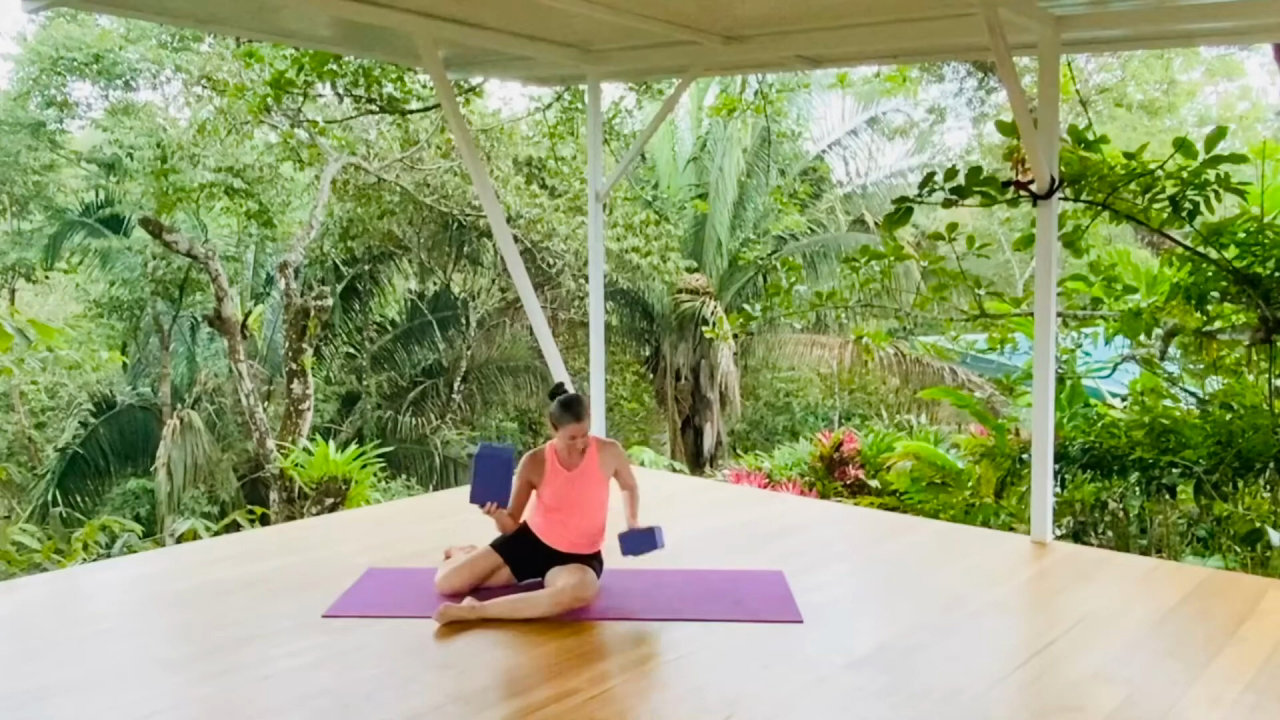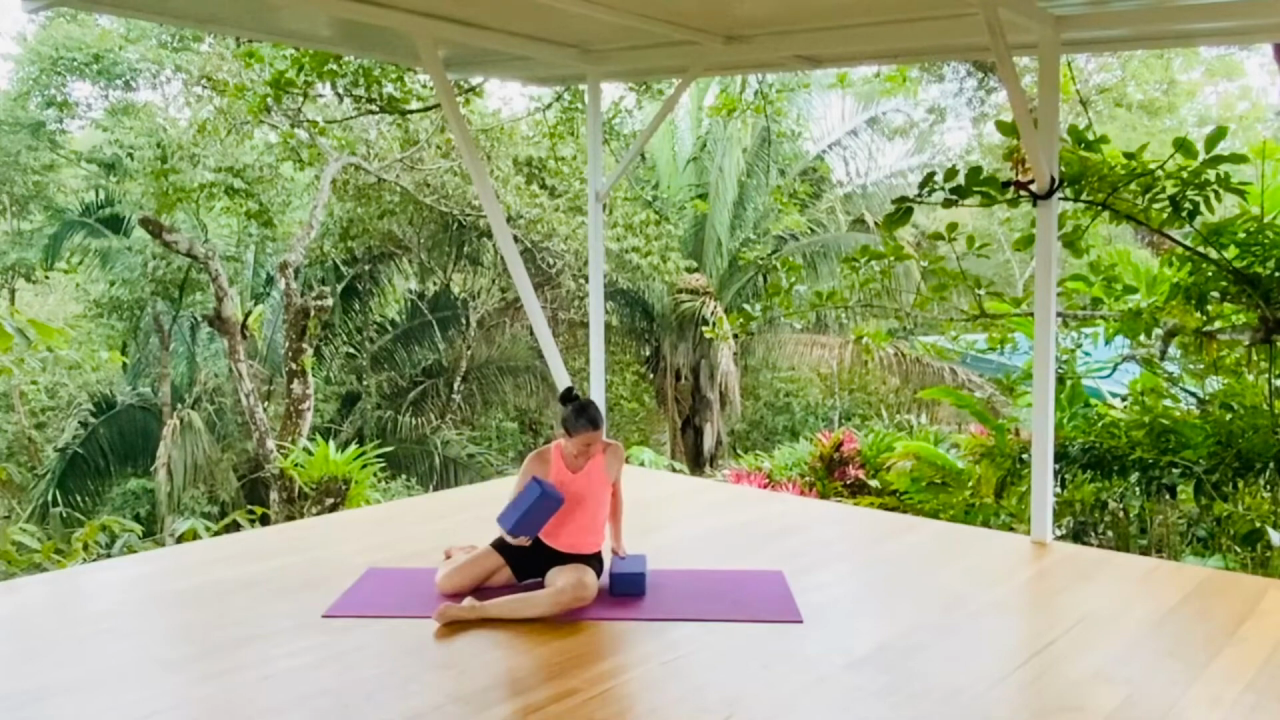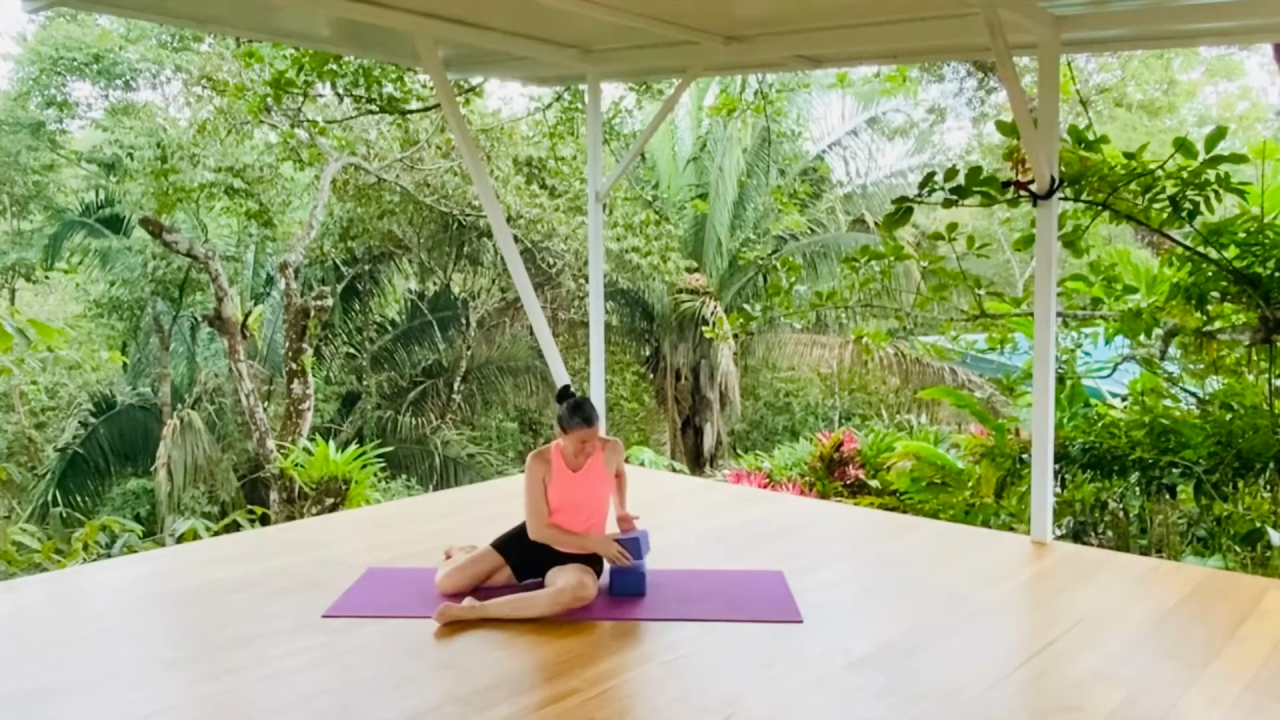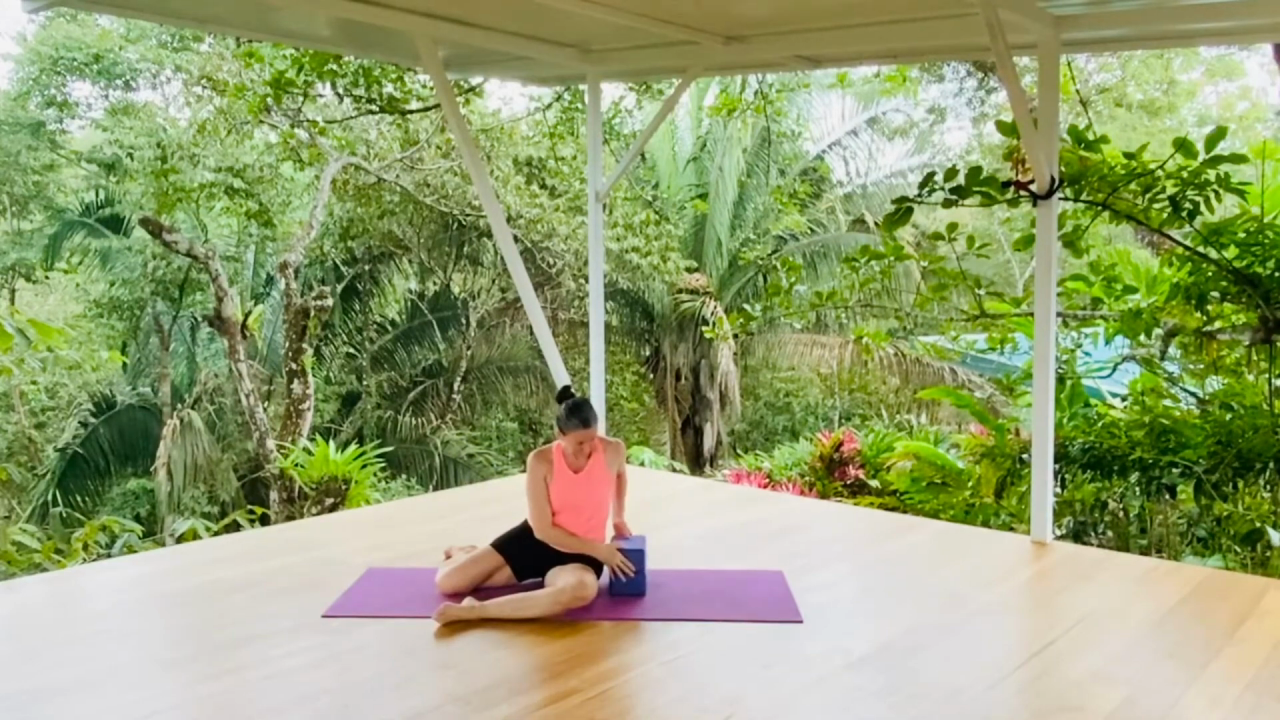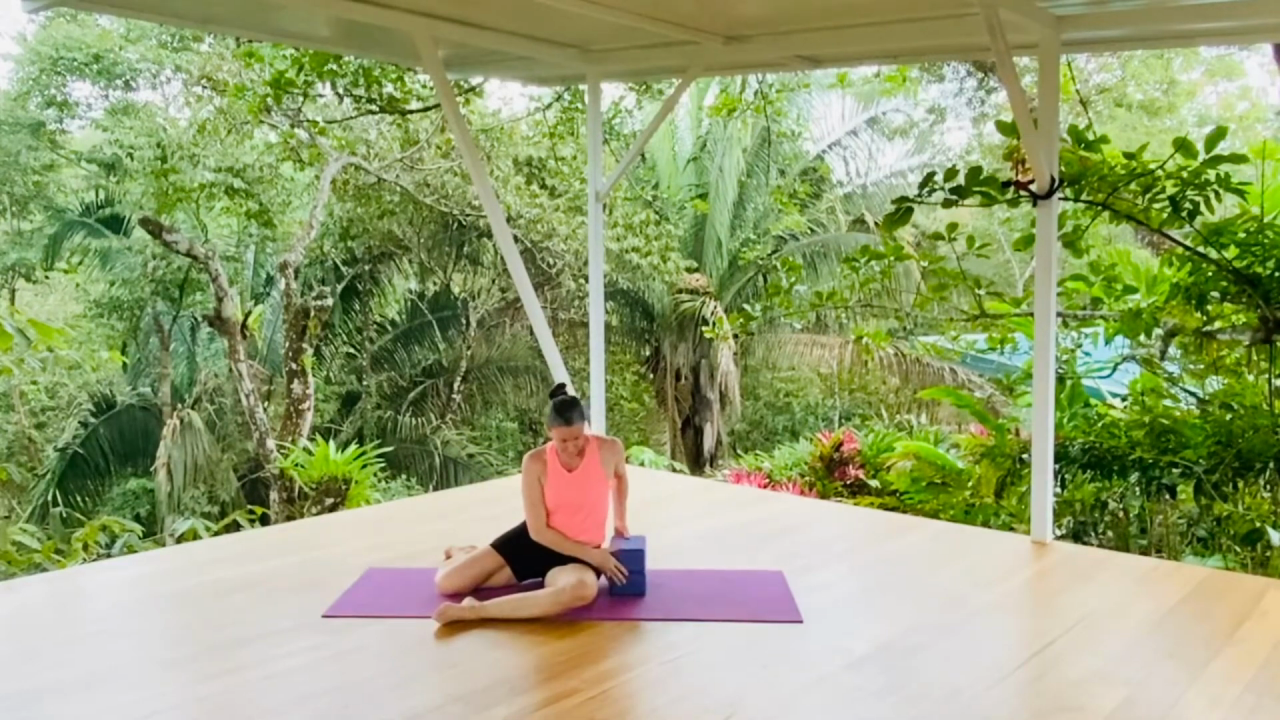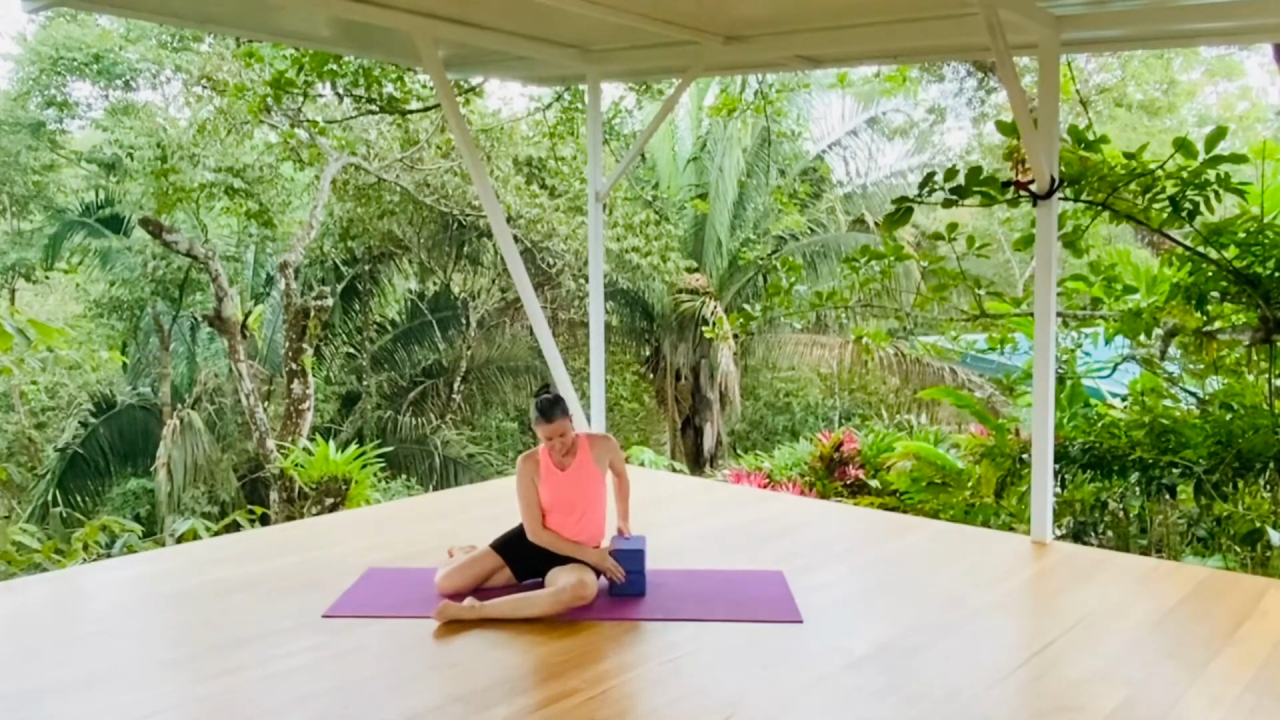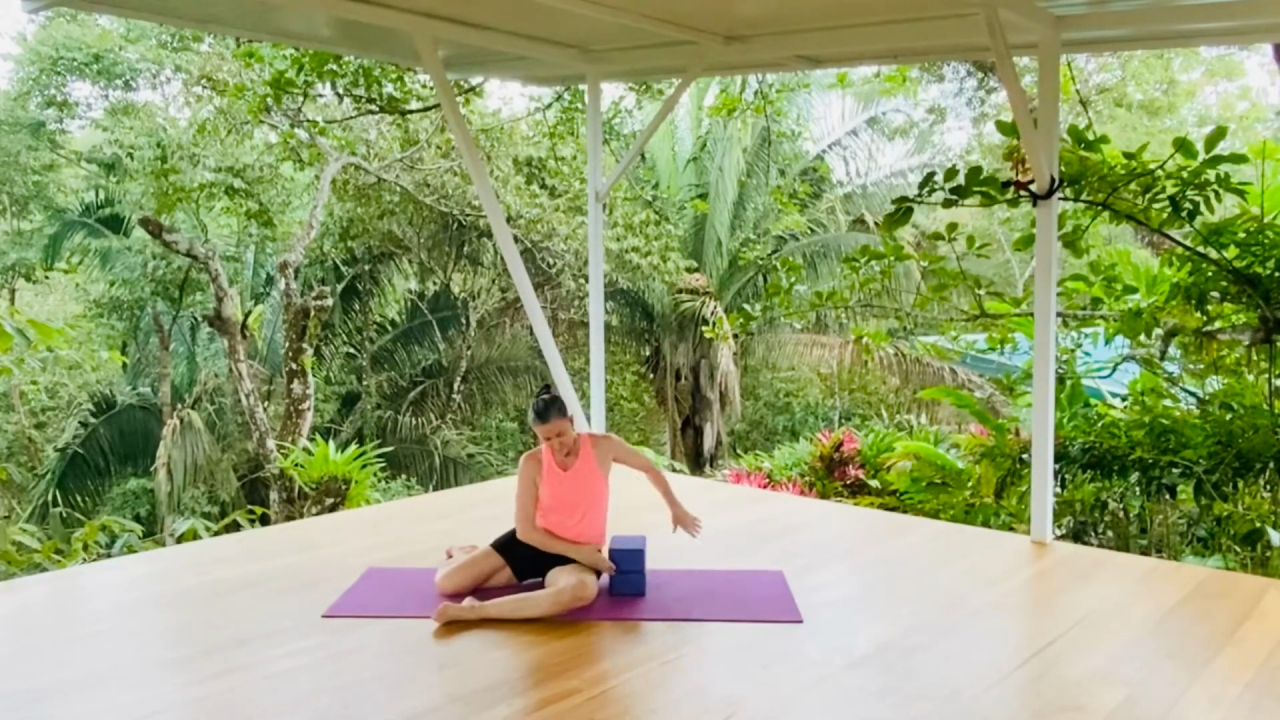
dt=0.7s
person 1, frame 1
left shoulder: (609, 452)
right shoulder: (534, 462)
left elbow: (631, 487)
right elbow: (510, 526)
left wrist: (632, 520)
right wrist: (498, 516)
left hip: (579, 556)
right hip: (531, 540)
left knee: (579, 591)
right knee: (446, 583)
left ankle: (476, 610)
right ankle: (469, 554)
person 1, frame 2
left shoulder: (613, 454)
right shoulder: (539, 462)
left wrist: (617, 540)
right wrist: (511, 534)
left hip: (580, 557)
right hip: (534, 542)
left knee: (581, 590)
right knee: (446, 582)
left ankle: (476, 610)
right ankle: (469, 554)
person 1, frame 3
left shoulder: (612, 450)
right shoulder: (539, 461)
right elbow: (536, 530)
left wrist: (621, 512)
right wrist: (593, 542)
left hip: (580, 556)
right hip: (533, 541)
left knee: (582, 590)
right knee: (447, 582)
left ankle: (476, 610)
right ankle: (468, 554)
person 1, frame 4
left shoulder: (613, 450)
right shoulder: (540, 461)
right elbow: (543, 530)
left wrist: (619, 518)
right wrist: (598, 549)
left hip: (579, 555)
right hip: (534, 540)
left knee: (582, 590)
right knee: (447, 581)
left ankle: (477, 610)
right ankle: (468, 554)
person 1, frame 5
left shoulder: (609, 449)
right shoulder: (535, 462)
left elbow: (620, 476)
right elbow: (538, 530)
left wrist: (620, 520)
right wrist: (592, 554)
left hip: (579, 556)
right hip: (533, 541)
left knee: (582, 589)
right knee: (447, 582)
left ankle: (476, 610)
right ankle: (467, 554)
person 1, frame 6
left shoulder: (602, 446)
right shoulder: (529, 464)
left elbow: (620, 475)
right elbow: (535, 531)
left wrist: (623, 520)
right wrist: (589, 554)
left hip: (578, 556)
right hip: (532, 542)
left knee: (582, 589)
right knee: (446, 582)
left ankle: (476, 610)
right ankle: (469, 554)
person 1, frame 7
left shoulder: (603, 445)
right shoulder: (531, 463)
left elbow: (650, 468)
right elbow: (524, 529)
left wrist: (677, 509)
right wrist: (576, 551)
left hip: (582, 554)
right hip: (532, 542)
left knee: (581, 590)
right knee: (447, 582)
left ankle: (476, 610)
right ankle: (467, 554)
